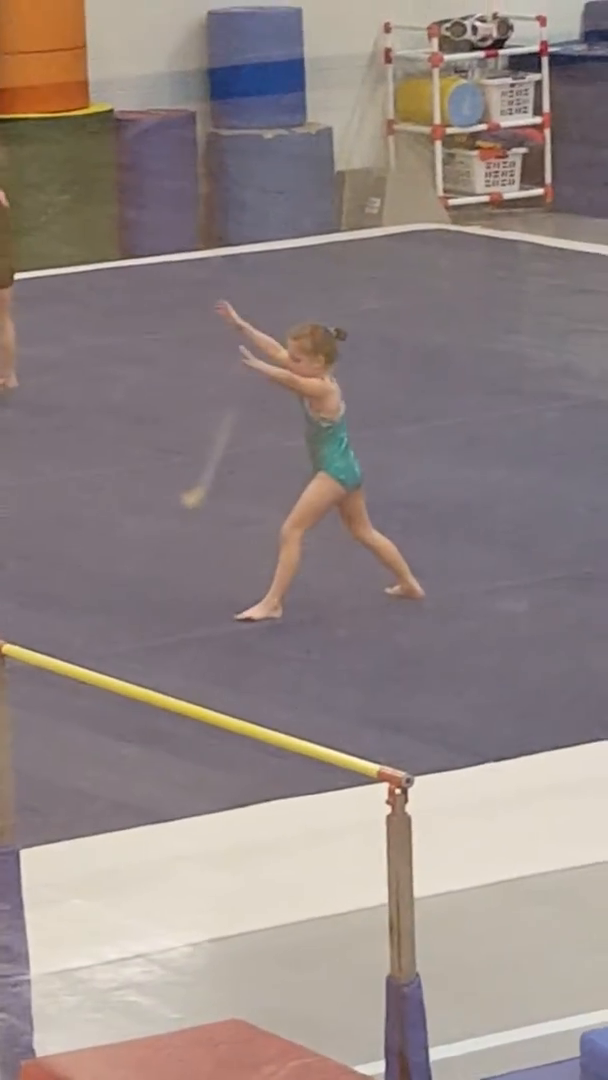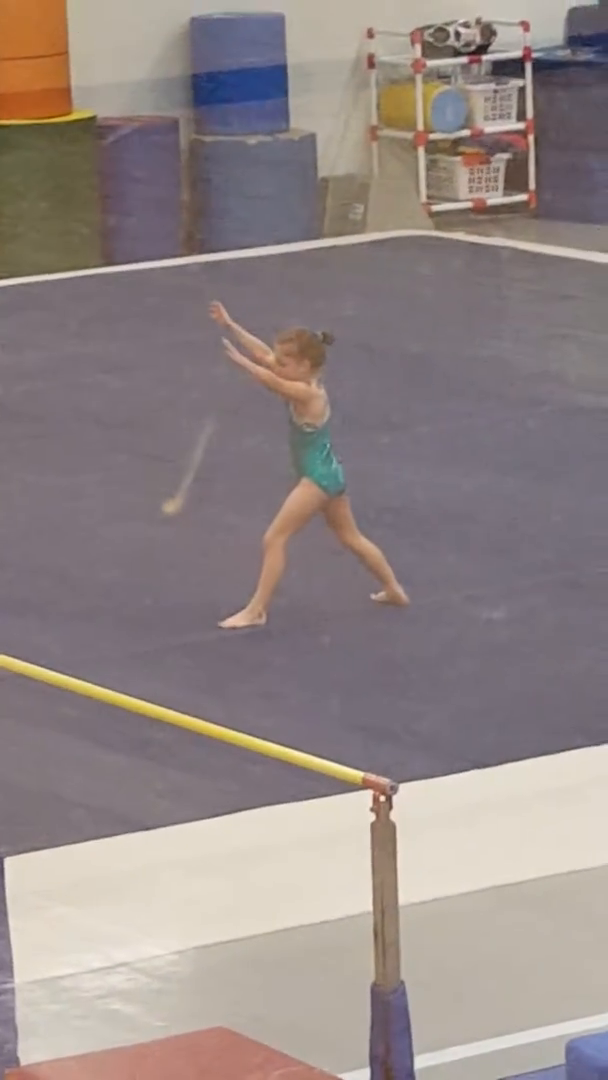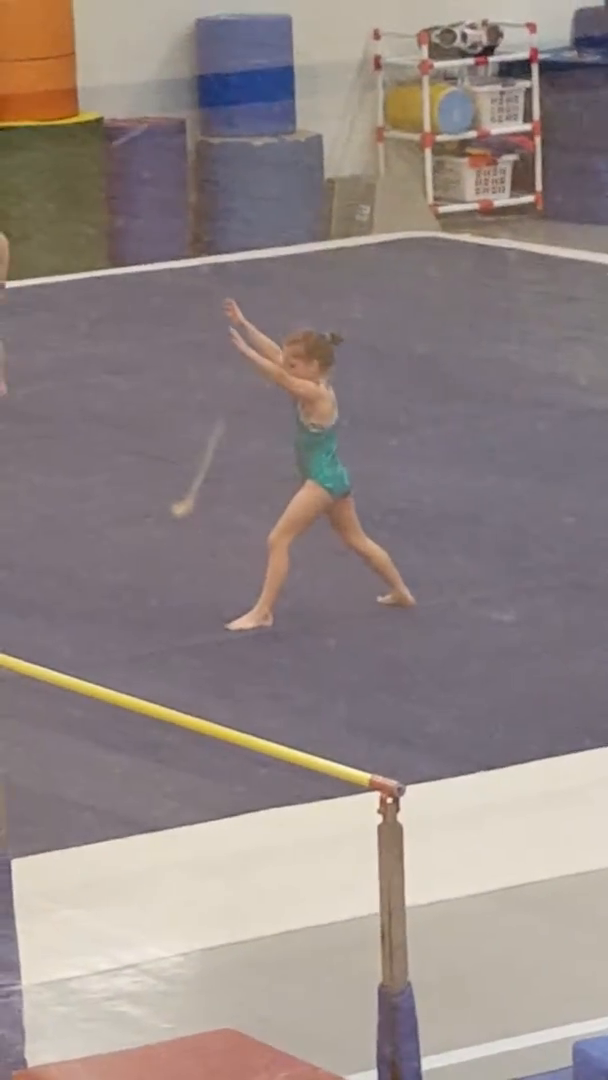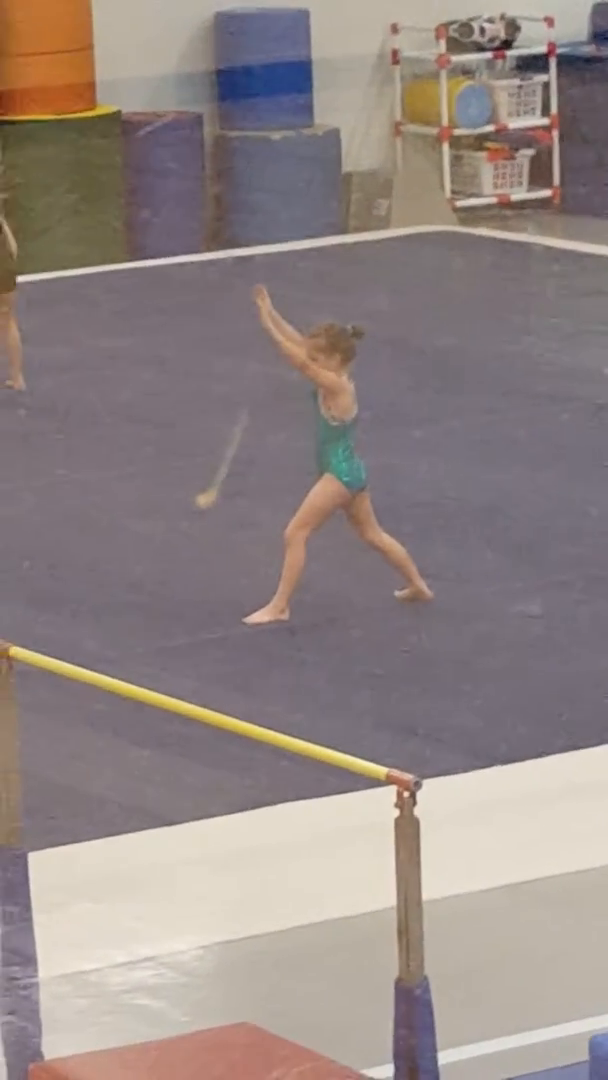
dt=0.3s
person 1, frame 1
left shoulder: (323, 389)
right shoulder: (314, 378)
left elbow: (287, 379)
right elbow: (275, 350)
left wrist: (258, 366)
right wrist: (238, 323)
left hip: (334, 472)
right hip: (344, 468)
left knee: (291, 532)
right knee: (364, 533)
left ankle: (273, 603)
right ankle: (409, 584)
person 1, frame 2
left shoulder: (308, 394)
right shoulder: (304, 385)
left elbow: (272, 382)
right elbow: (264, 354)
left wrist: (238, 359)
right wrist: (230, 326)
left hip: (317, 478)
right hip: (327, 474)
left knee: (274, 539)
right knee: (351, 538)
left ankle: (256, 611)
right ankle: (394, 590)
person 1, frame 3
left shoulder: (317, 394)
right shoulder: (313, 385)
left elbow: (279, 376)
right elbow: (275, 354)
left wrist: (244, 349)
right wrist: (242, 323)
left hip: (322, 480)
right hip: (331, 476)
left knee: (278, 540)
right knee: (357, 540)
left ankle: (262, 612)
right ankle: (401, 592)
person 1, frame 4
left shoulder: (337, 386)
right shoulder: (333, 378)
left elbow: (300, 362)
right elbow: (300, 346)
left wrist: (269, 327)
right wrist: (272, 314)
left hip: (339, 474)
right hip: (347, 470)
left knee: (295, 534)
right knee: (373, 535)
left ankle: (279, 606)
right ankle: (418, 586)
